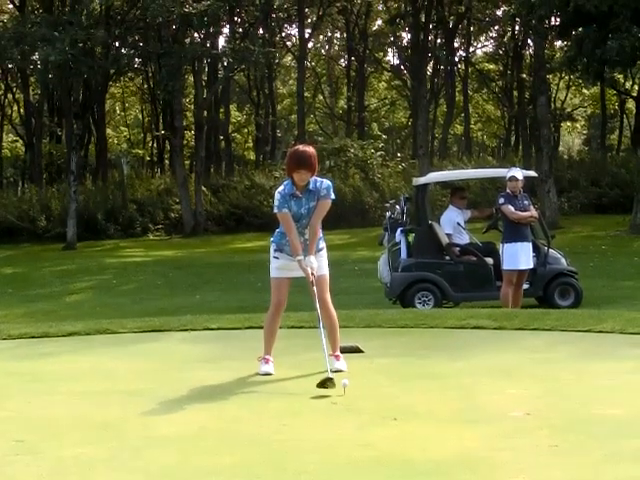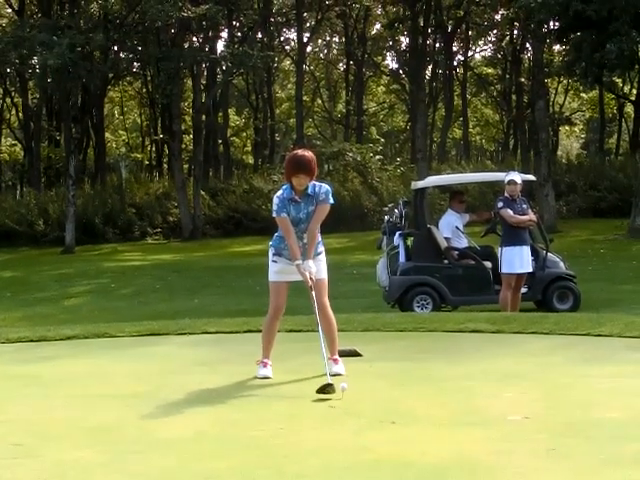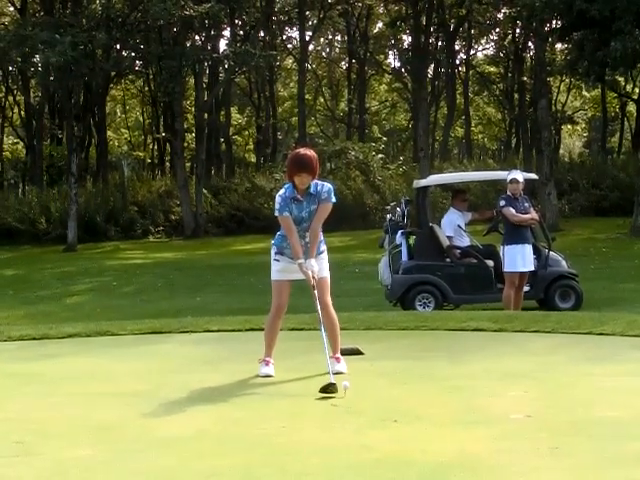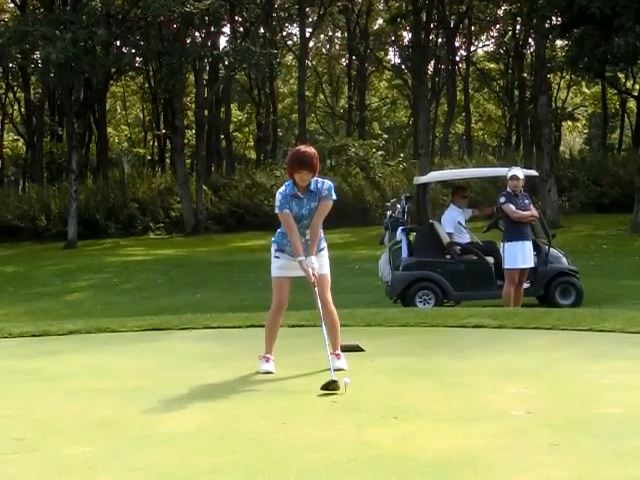
dt=0.5s
person 1, frame 1
left shoulder: (324, 187)
right shoulder: (282, 194)
left elbow: (315, 224)
right elbow: (291, 231)
left wrist: (310, 256)
right wrist: (301, 262)
left hip: (315, 249)
right hip: (284, 251)
left knee: (324, 301)
right knee: (277, 304)
left ankle: (336, 354)
right ankle: (266, 357)
person 1, frame 2
left shoulder: (323, 191)
right shoulder: (280, 198)
left elbow: (314, 228)
right elbow: (289, 235)
left wrist: (309, 261)
right wrist: (299, 265)
left hip: (314, 253)
right hip: (283, 256)
left knee: (323, 305)
right knee: (276, 308)
left ankle: (335, 358)
right ankle: (265, 361)
person 1, frame 3
left shoulder: (325, 190)
right shoulder: (283, 197)
left elbow: (315, 227)
right elbow: (292, 234)
left wrist: (311, 260)
right wrist: (302, 265)
left hip: (316, 252)
right hip: (285, 254)
left knee: (325, 303)
right knee: (278, 307)
left ankle: (337, 356)
right ankle: (267, 359)
person 1, frame 4
left shoulder: (325, 188)
right shoulder: (283, 194)
left elbow: (316, 224)
right elbow: (292, 232)
left wrist: (311, 257)
right wrist: (302, 262)
left hip: (317, 249)
right hip: (285, 252)
left knee: (325, 300)
right knee: (279, 304)
left ankle: (337, 353)
right ankle: (267, 356)
person 2, frame 1
left shoulder: (525, 197)
right shoulder: (503, 197)
left elbow: (535, 217)
right elbow: (513, 214)
left wrist: (520, 217)
right wrist: (529, 214)
left hip: (526, 243)
right hip: (510, 243)
left knee: (520, 284)
right knee: (509, 283)
person 2, frame 2
left shoulder: (523, 201)
right shoulder: (501, 201)
left elbow: (534, 221)
right elbow: (512, 218)
left wrist: (519, 221)
right wrist: (527, 218)
left hip: (525, 246)
right hip: (509, 247)
left knee: (518, 287)
right knee: (507, 286)
person 2, frame 3
left shoulder: (525, 199)
right shoulder: (504, 200)
left elbow: (535, 219)
right elbow: (514, 217)
left wrist: (521, 219)
right wrist: (529, 216)
left hip: (527, 245)
right hip: (511, 246)
left knee: (521, 286)
right knee: (511, 285)
person 2, frame 4
left shoulder: (525, 196)
right shoulder: (504, 196)
left elbow: (535, 216)
right elbow: (514, 214)
left wrist: (521, 216)
right wrist: (529, 213)
left hip: (526, 242)
right hip: (511, 242)
left knee: (520, 282)
right knee: (510, 282)
